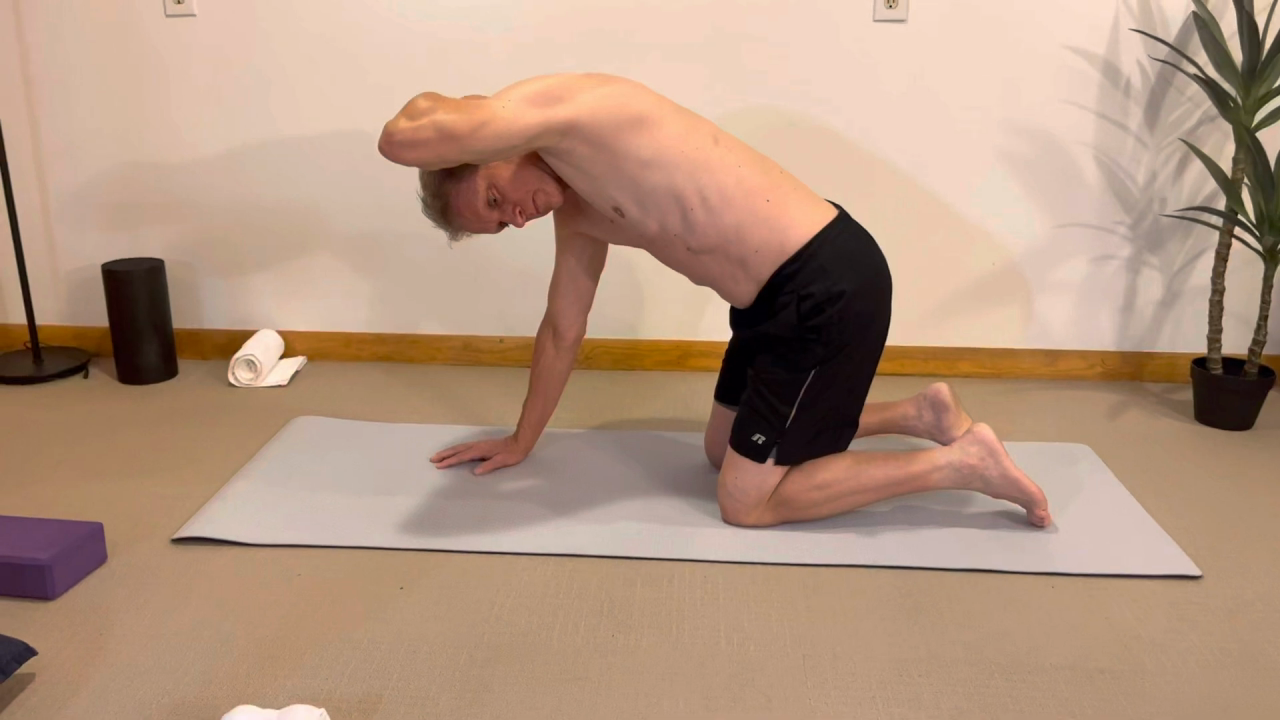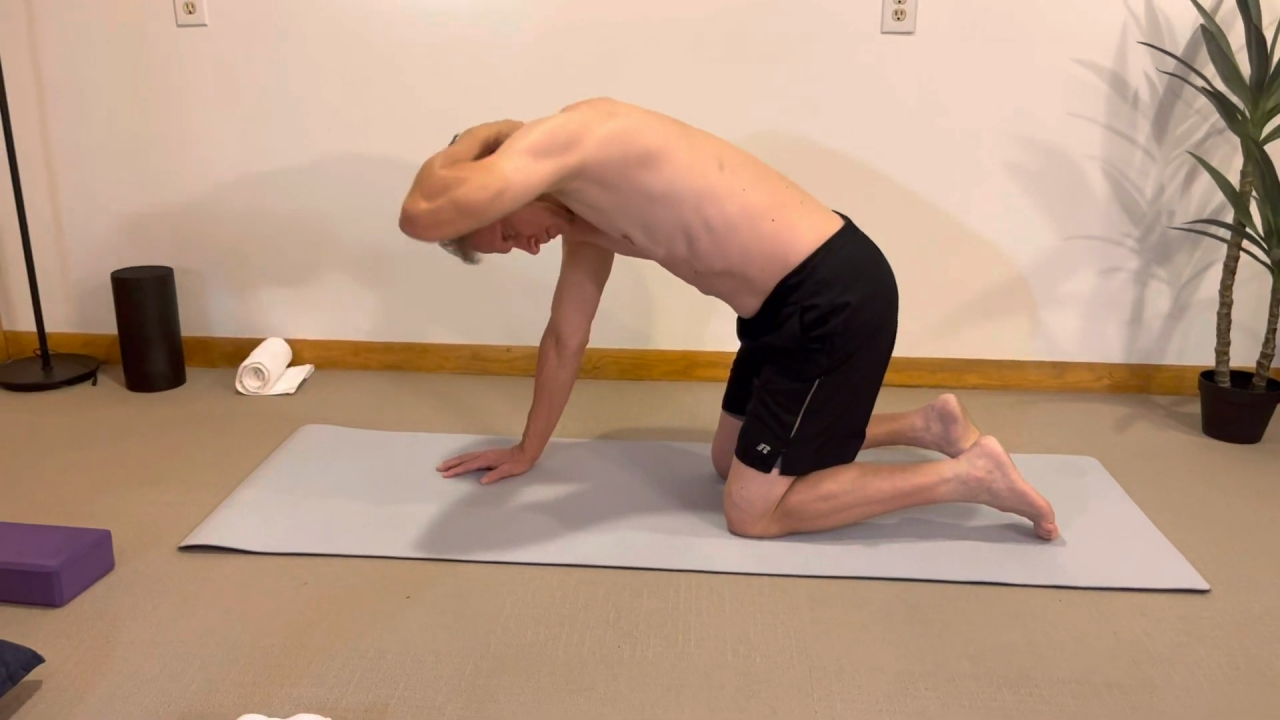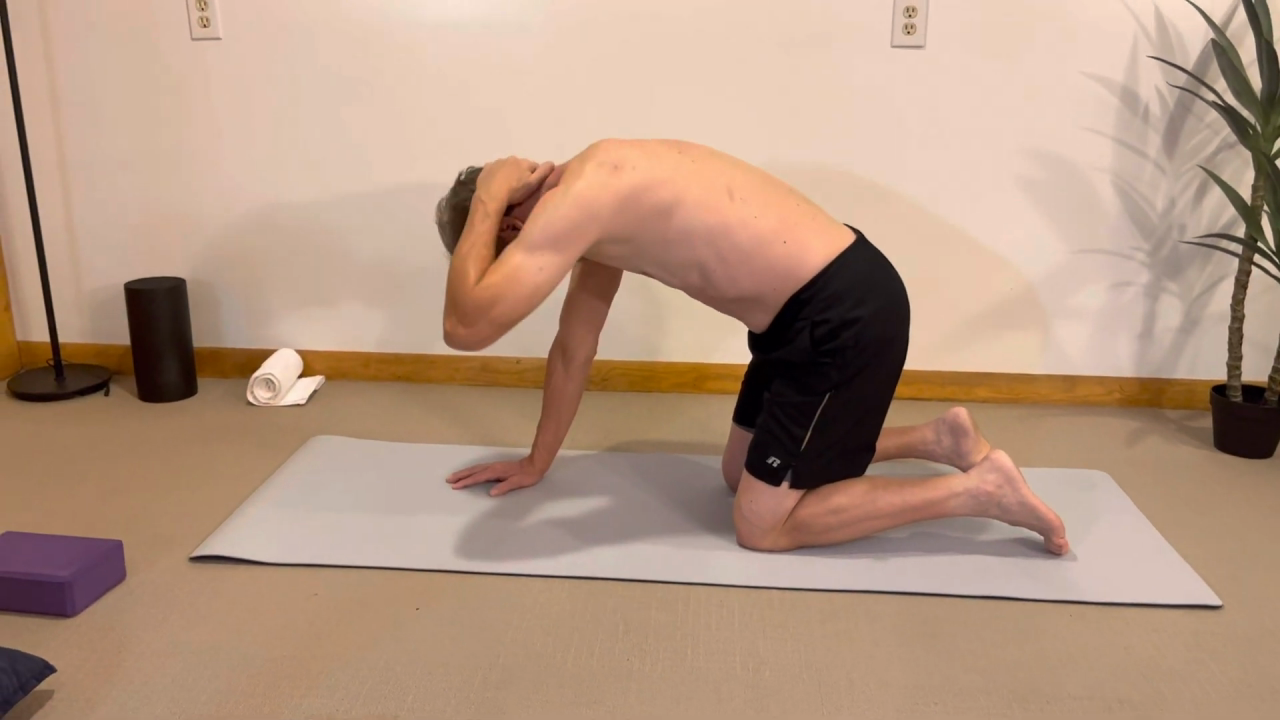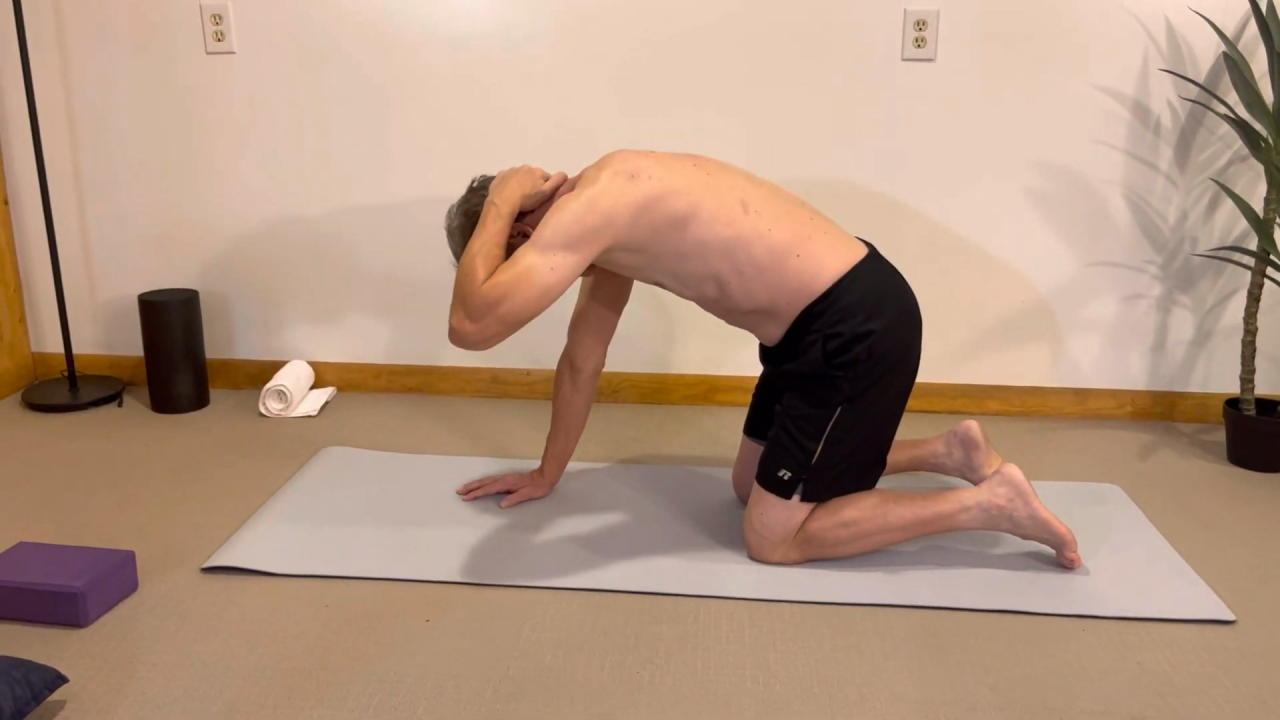
dt=0.5s
person 1, frame 1
left shoulder: (562, 100)
right shoulder: (576, 208)
left elbow: (402, 141)
right elbow: (562, 329)
left wrist: (458, 106)
right wrist: (521, 441)
left hip: (830, 287)
right hip: (782, 292)
left knee: (747, 501)
right knee: (724, 449)
left ankle: (962, 462)
right ankle: (918, 413)
person 1, frame 2
left shoulder: (569, 135)
right shoulder: (584, 211)
left elbow: (423, 216)
right elbow: (565, 338)
left wrist: (479, 139)
right wrist: (527, 450)
left hip: (835, 297)
right hip: (797, 295)
left knee: (752, 511)
right knee: (731, 460)
left ankle: (970, 474)
right ankle: (926, 424)
person 1, frame 3
left shoulder: (577, 198)
right shoulder: (598, 209)
left elbow: (465, 329)
right elbow: (574, 348)
left wrist: (488, 195)
right wrist: (537, 462)
left hip: (845, 312)
right hip: (817, 303)
left knee: (763, 524)
right knee: (740, 472)
left ankle: (981, 490)
right ankle: (937, 437)
person 1, frame 4
left shoulder: (591, 206)
right shoulder: (609, 220)
left elbow: (472, 326)
right elbow: (582, 360)
left wrist: (500, 200)
right wrist: (547, 473)
left hip: (857, 326)
right hip: (830, 315)
left knee: (773, 536)
right knee: (752, 485)
left ankle: (991, 503)
right ankle: (946, 451)
